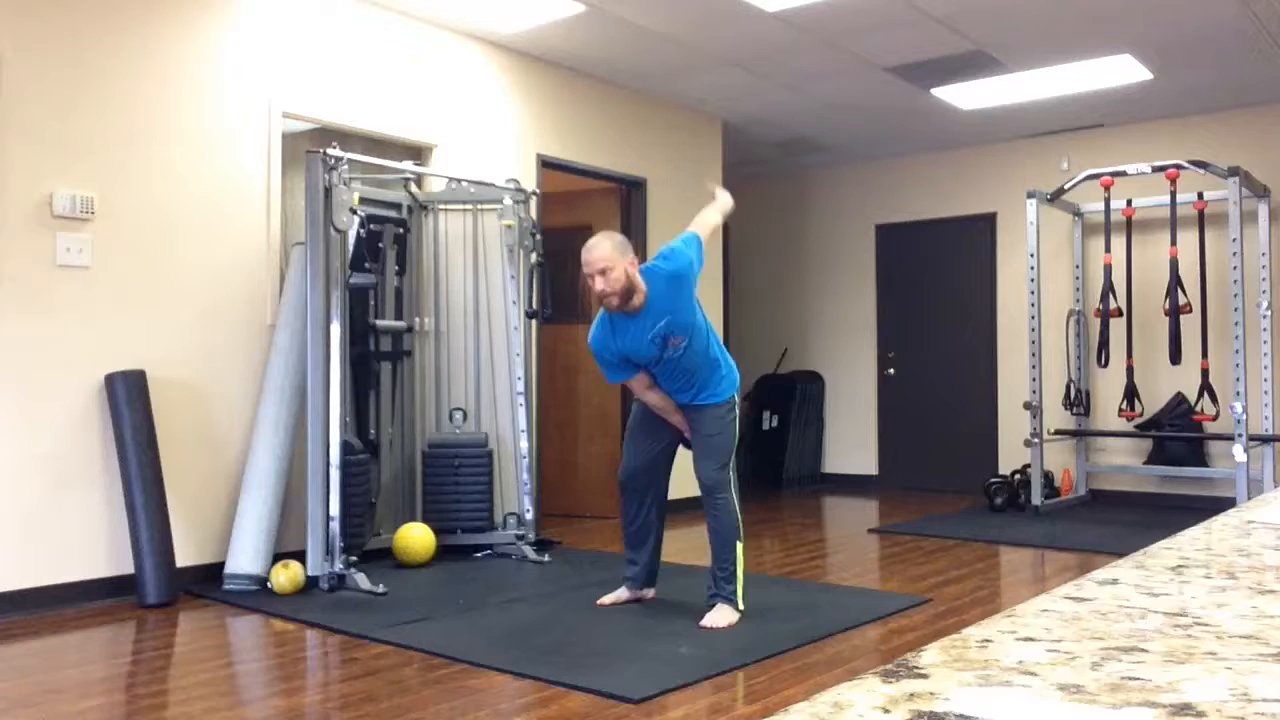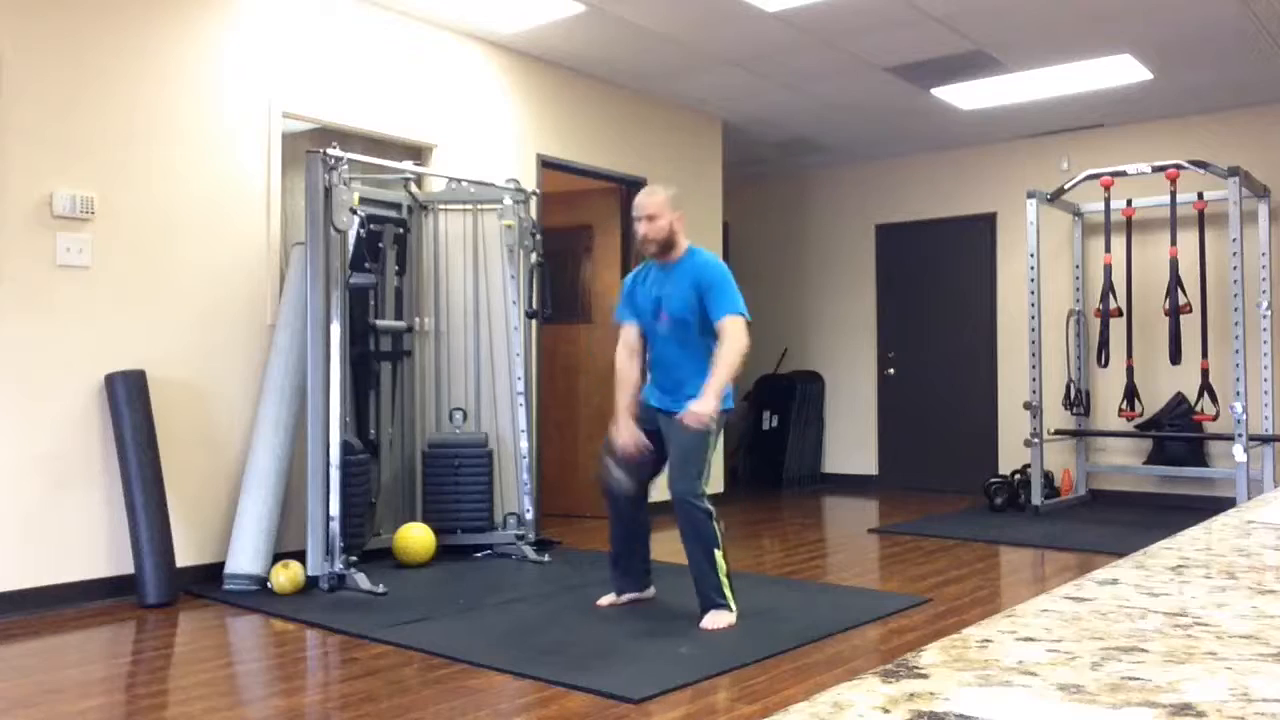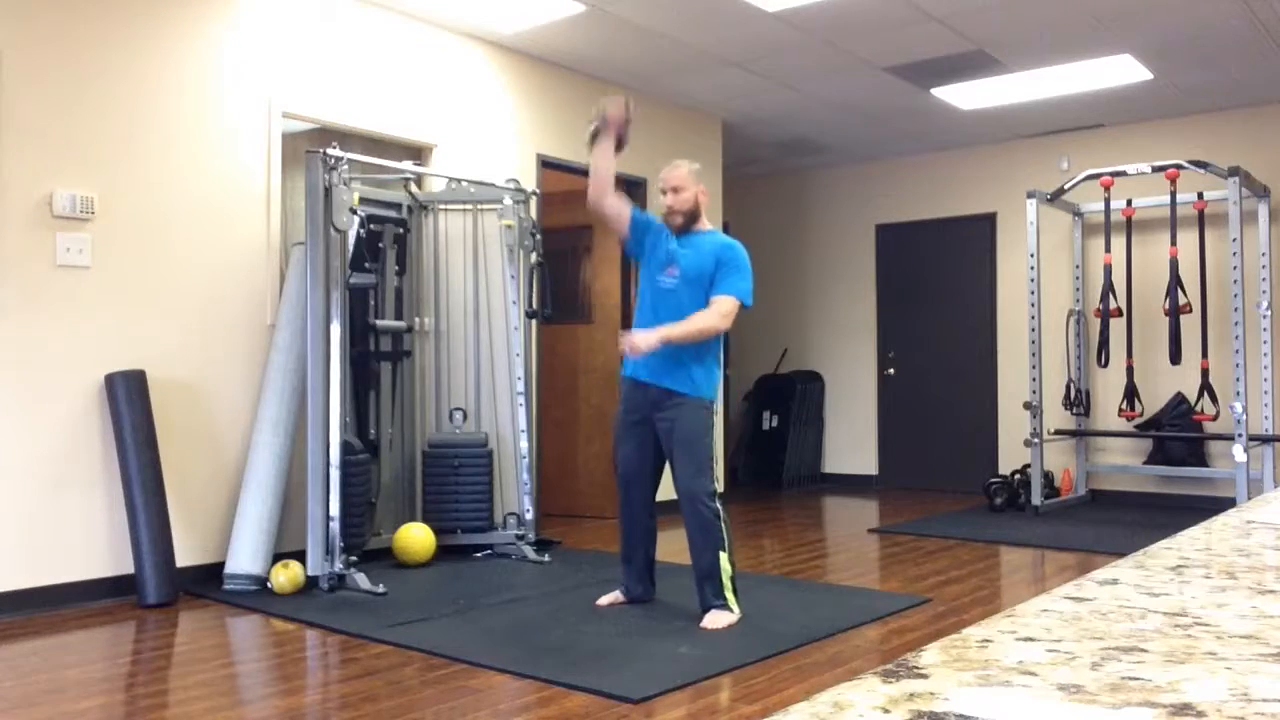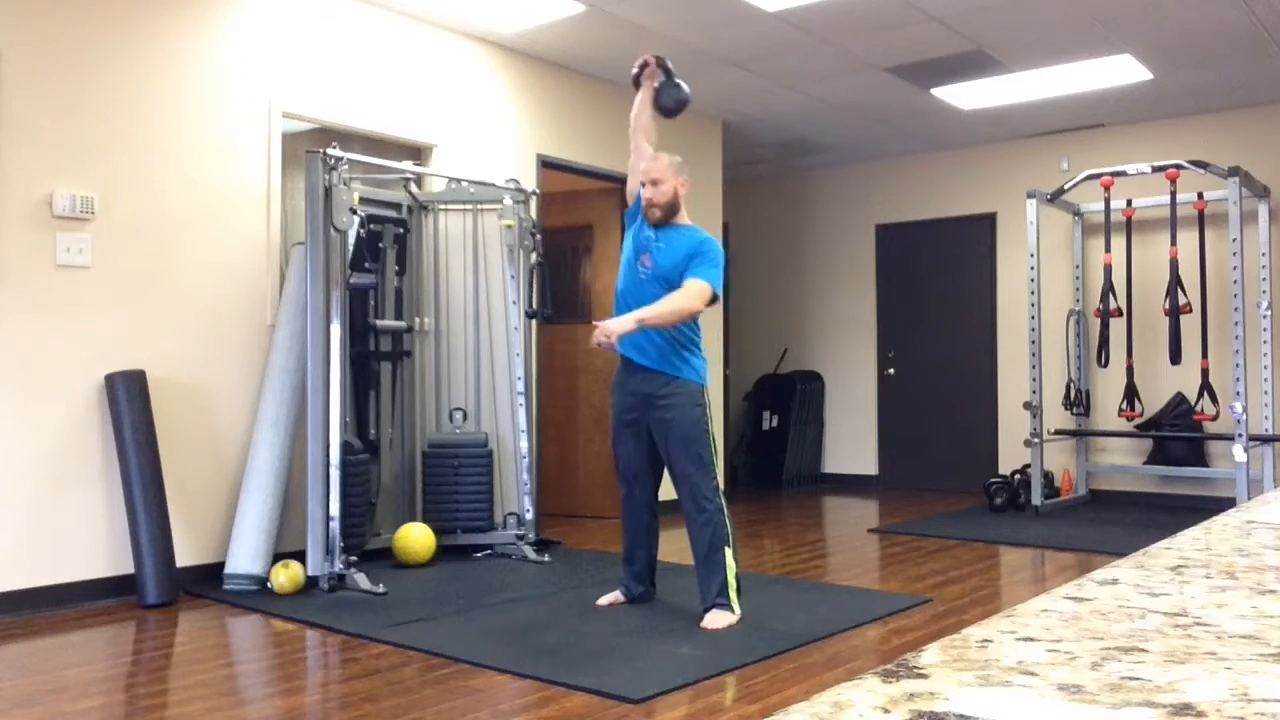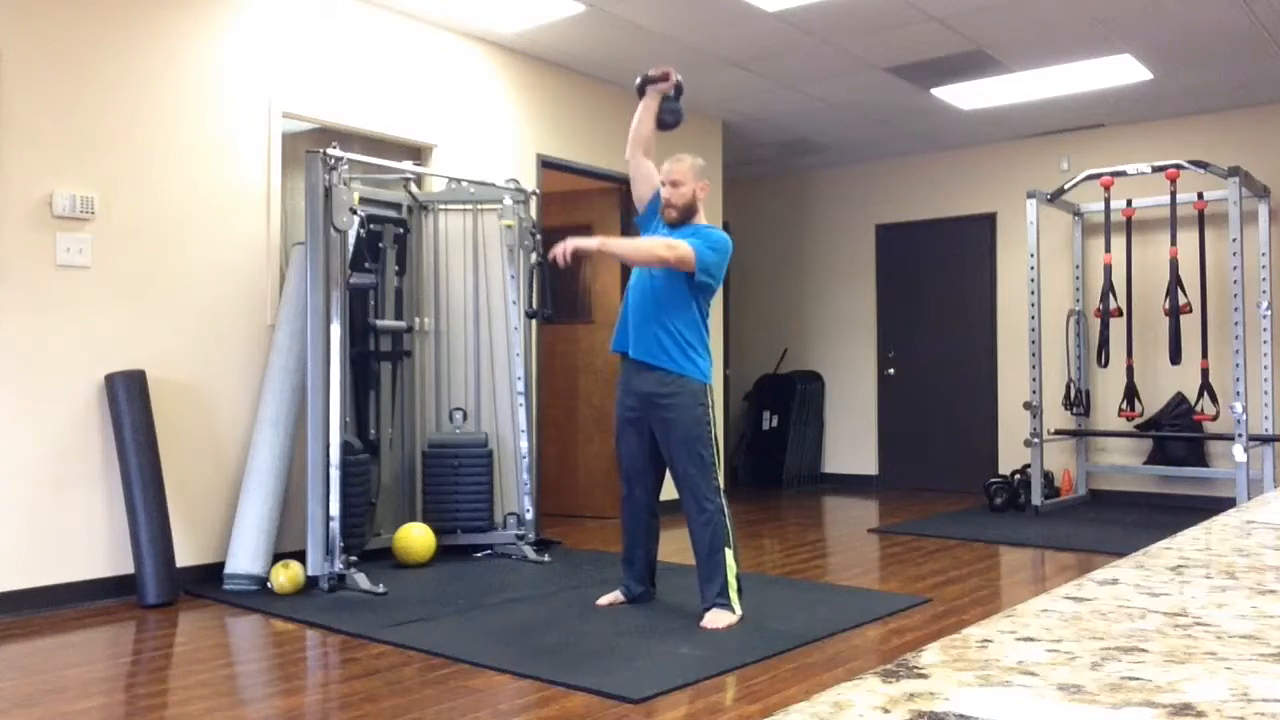
dt=0.4s
person 1, frame 1
left shoulder: (671, 272)
right shoulder: (603, 337)
left elbow: (702, 226)
right elbow: (645, 391)
left wrist: (720, 200)
right wrist: (685, 427)
left hip: (713, 395)
right hip: (657, 398)
left knee: (715, 483)
right knee: (634, 480)
left ankle: (727, 596)
right ankle: (639, 580)
person 1, frame 2
left shoulder: (706, 270)
right shoulder: (637, 282)
left elbow: (735, 337)
right elbow: (629, 349)
left wrist: (710, 397)
right wrist: (623, 420)
left hip: (694, 406)
right hip: (653, 403)
left knee: (686, 492)
right knee: (620, 485)
left ankle: (719, 601)
right ankle: (632, 582)
person 1, frame 3
left shoulder: (728, 254)
right shoulder: (651, 238)
left elbow: (720, 318)
right elbow: (601, 200)
left wrist: (660, 336)
right wrist: (608, 135)
left hip: (688, 393)
right hip: (638, 386)
left knee: (697, 495)
right knee: (632, 491)
left ankle: (721, 599)
right ankle: (636, 584)
person 1, frame 4
left shoulder: (703, 246)
right shoulder: (637, 223)
left elbow: (690, 300)
right elbow: (638, 140)
left wrist: (631, 320)
right wrist: (646, 87)
left hip: (677, 384)
right hip: (630, 378)
left knee: (699, 493)
right knee: (635, 490)
left ankle: (722, 599)
right ankle: (637, 585)
person 1, frame 5
left shoulder: (714, 242)
right shoulder: (653, 218)
left elbow: (663, 253)
right elbow: (635, 154)
left wrist: (592, 243)
right wrist: (654, 94)
left hip: (681, 383)
right hip: (635, 376)
left knee: (700, 493)
right knee: (636, 489)
left ankle: (723, 598)
right ankle: (636, 584)
